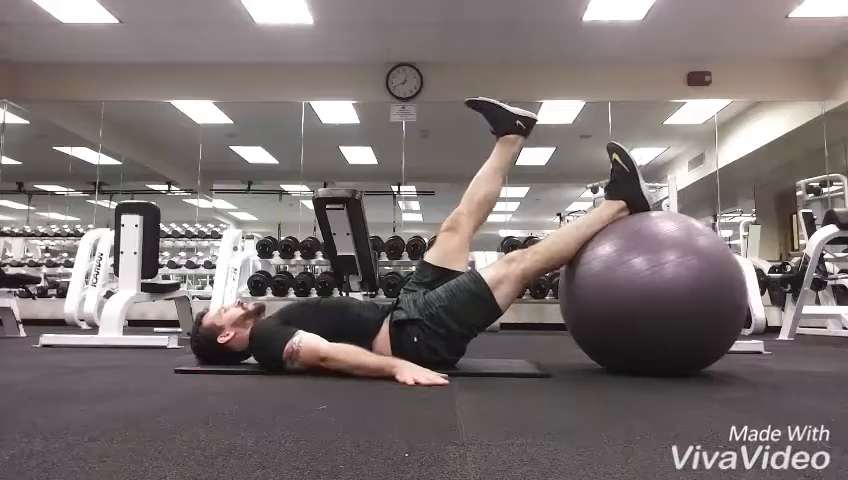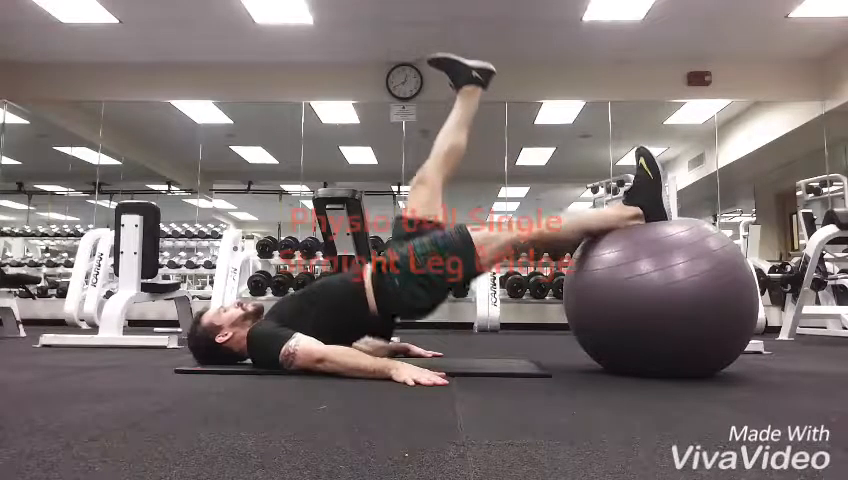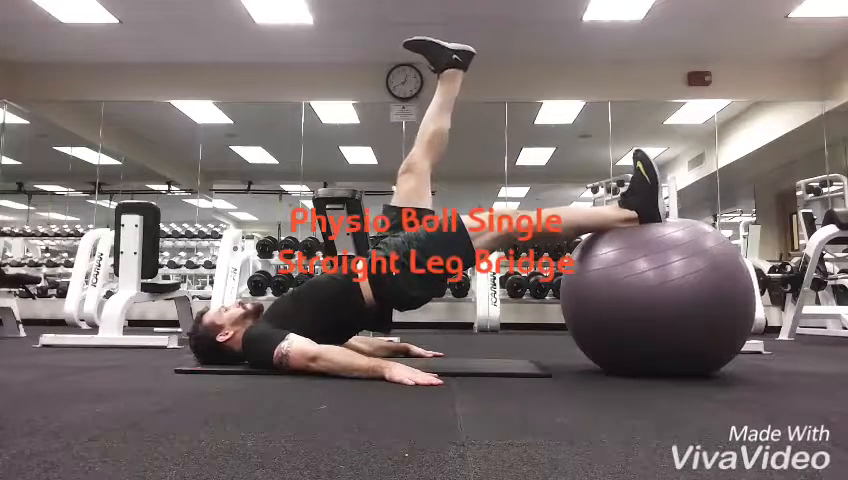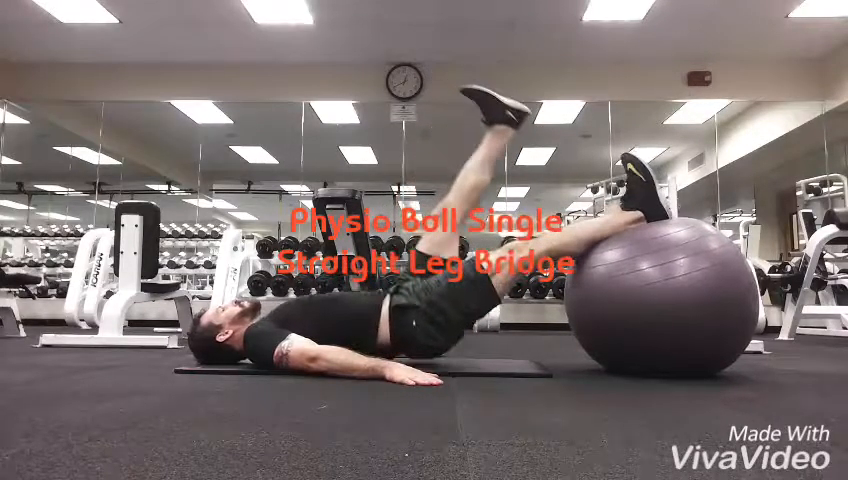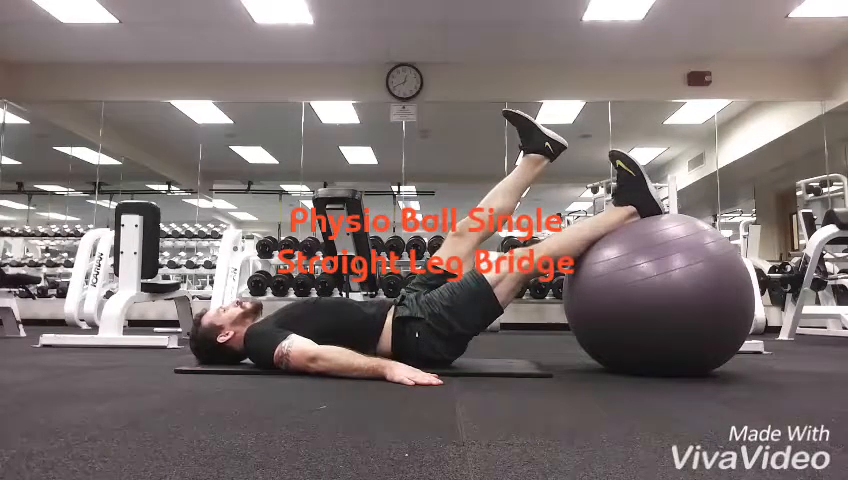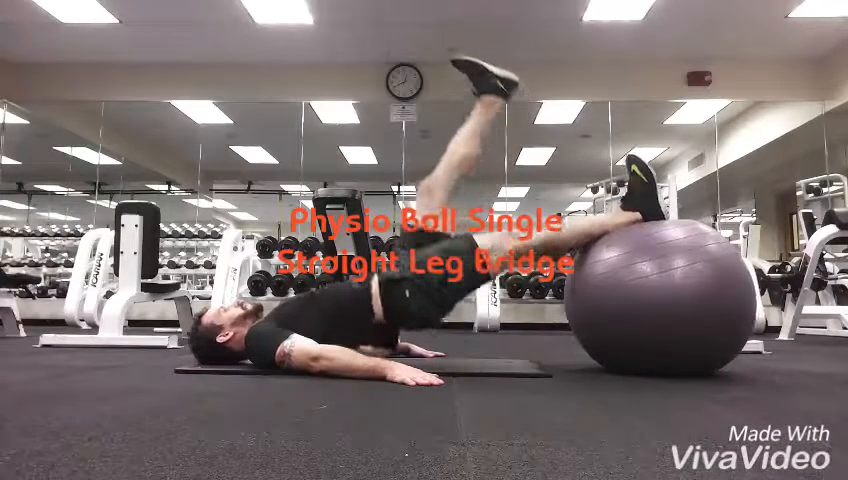
dt=0.7s
person 1, frame 1
left shoulder: (276, 327)
right shoulder: (265, 338)
right elbow: (324, 354)
right wrist: (397, 366)
left hip: (404, 313)
right hip: (414, 336)
left knee: (457, 225)
right knee: (519, 261)
left ankle: (510, 137)
right ankle: (619, 204)
person 1, frame 2
left shoulder: (272, 325)
right shoulder: (263, 340)
left elbow: (344, 337)
right elbow: (319, 356)
right wrist: (393, 368)
left hip: (391, 273)
right hip: (397, 281)
left knee: (426, 182)
right knee: (509, 234)
left ankle: (469, 90)
right ankle: (634, 210)
person 1, frame 3
left shoulder: (269, 325)
right shoulder: (259, 341)
left elbow: (340, 340)
right elbow: (313, 357)
right wrist: (387, 368)
left hip: (387, 261)
right hip: (398, 272)
left knee: (415, 169)
right knee: (510, 223)
left ankle: (450, 72)
right ankle: (631, 212)
person 1, frame 4
left shoulder: (271, 324)
right shoulder: (259, 339)
right elbow: (314, 355)
right wrist: (387, 367)
left hip: (404, 301)
right hip: (416, 320)
left knee: (448, 214)
right knee: (522, 250)
left ankle: (499, 127)
right ankle: (634, 214)
person 1, frame 5
left shoulder: (275, 326)
right shoulder: (260, 340)
right elbow: (314, 357)
right wrist: (387, 366)
left hip: (408, 311)
right hip: (419, 331)
left knee: (465, 233)
right knee: (521, 259)
left ankle: (536, 155)
right ankle: (630, 209)
person 1, frame 6
left shoulder: (271, 326)
right shoulder: (261, 341)
right elbow: (314, 356)
right wrist: (388, 368)
left hip: (397, 282)
right hip: (404, 293)
left knee: (434, 188)
right knee: (520, 239)
left ankle: (490, 99)
right ankle: (632, 215)
